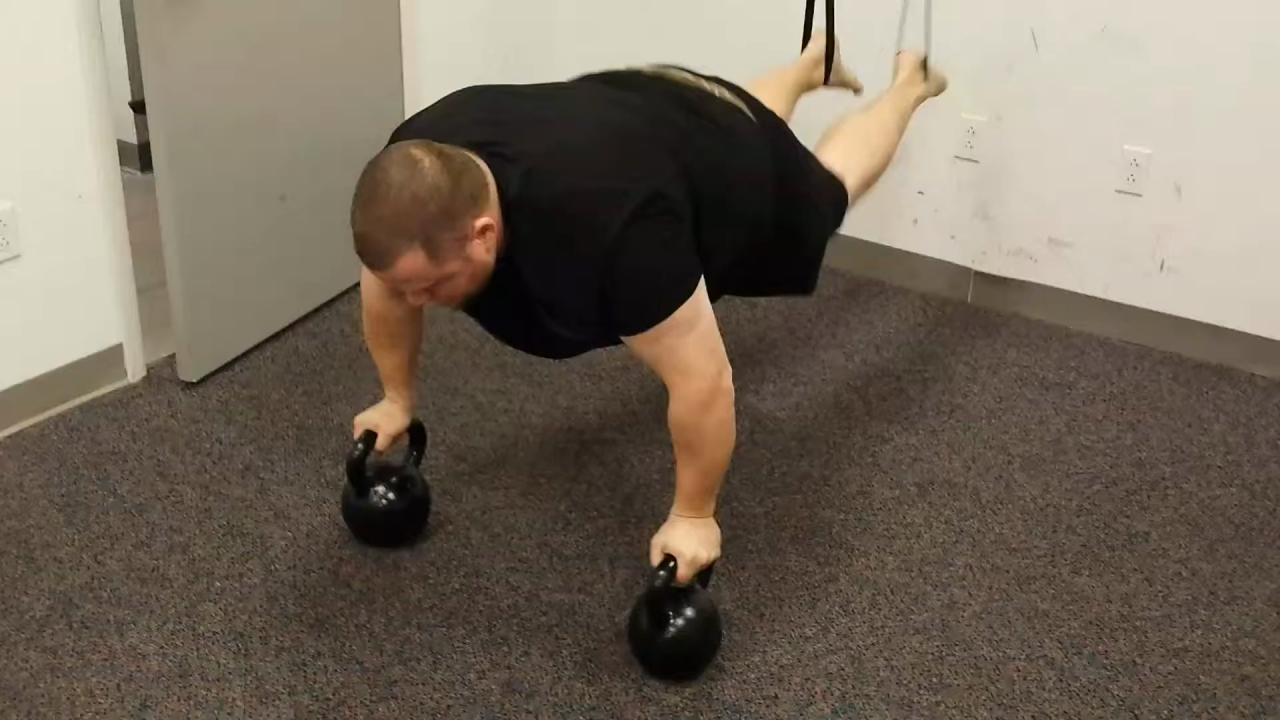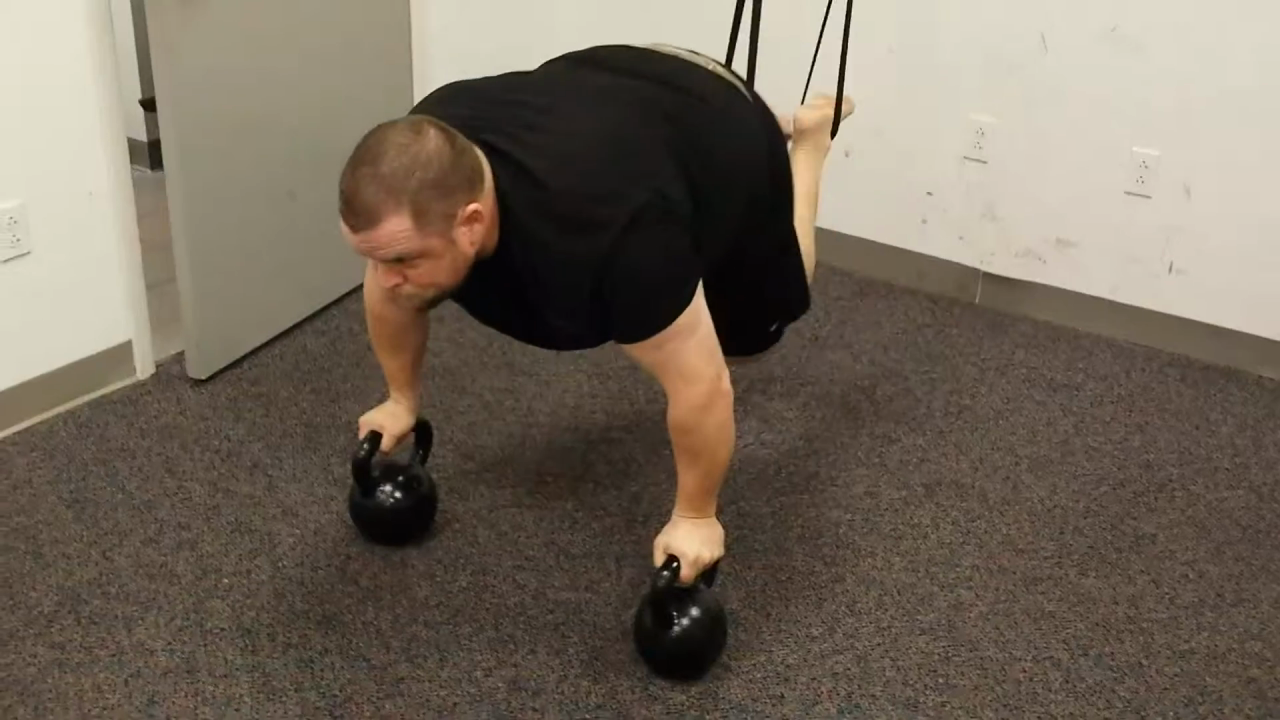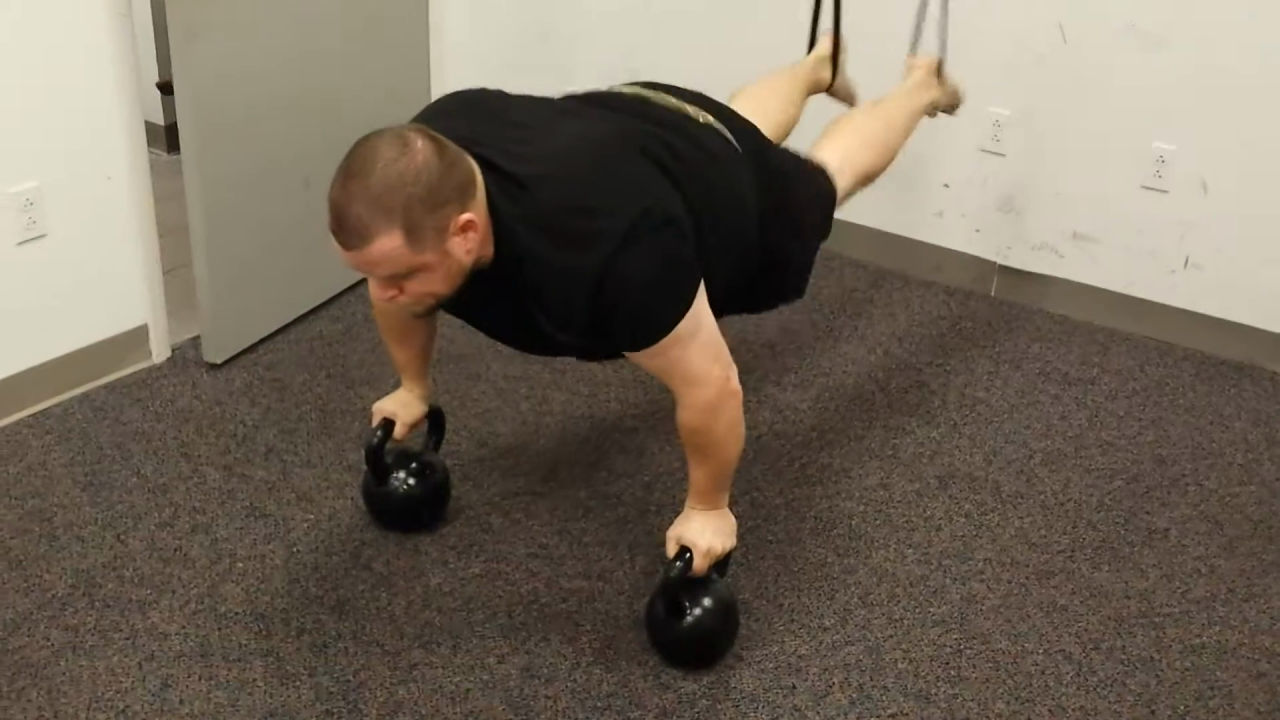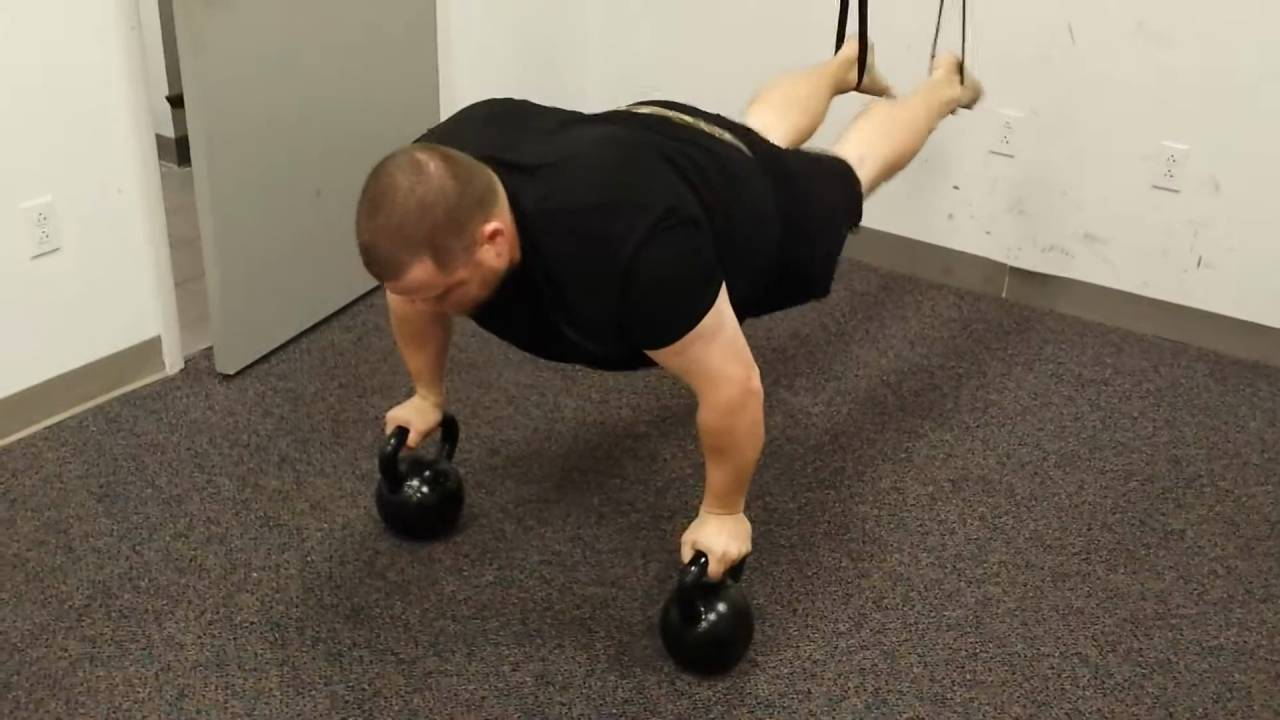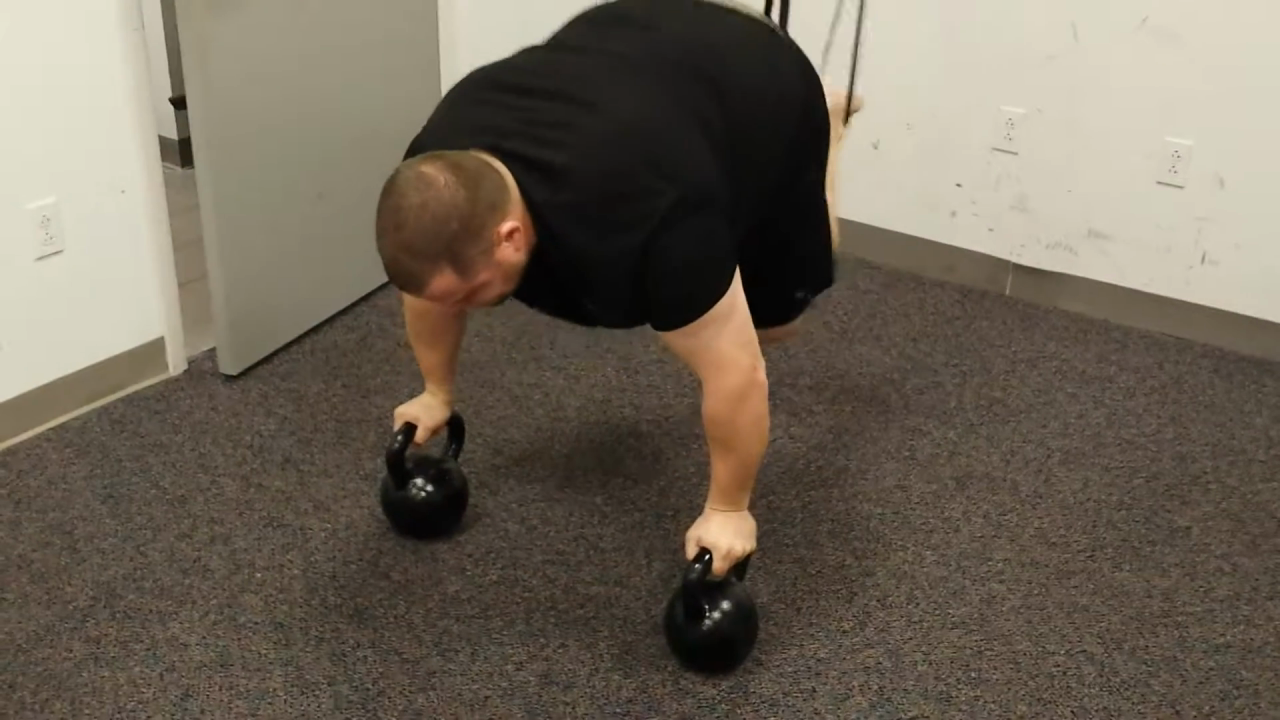
dt=0.5s
person 1, frame 1
left shoulder: (605, 232)
right shoulder: (420, 168)
left elbow: (702, 381)
right elbow: (387, 284)
left wrist: (694, 517)
right wrist: (396, 399)
left hip: (737, 161)
right hip: (644, 107)
left knee: (827, 186)
left ankle: (906, 85)
right ankle: (810, 65)
person 1, frame 2
left shoulder: (602, 234)
right shoulder: (411, 182)
left elbow: (701, 386)
right elbow: (389, 287)
left wrist: (695, 519)
right wrist: (402, 399)
left hip: (732, 146)
left knee: (749, 334)
left ankle: (810, 138)
right ankle: (744, 108)
person 1, frame 3
left shoulder: (599, 249)
right shoulder: (420, 180)
left elbow: (711, 387)
right elbow: (394, 286)
left wrist: (708, 509)
right wrist: (414, 388)
left hip: (725, 180)
right hip: (629, 122)
left knee: (824, 175)
right knee: (745, 127)
left ankle: (919, 88)
right ankle: (818, 66)
person 1, frame 4
left shoulder: (625, 249)
right shoulder: (432, 192)
left elbow: (733, 387)
right elbow: (414, 291)
left wrist: (723, 514)
right wrist: (427, 396)
left hip: (751, 204)
left knee: (854, 160)
right knee: (763, 133)
left ankle: (943, 86)
right ankle: (844, 65)
person 1, frame 5
left shoulder: (635, 222)
right shoulder: (439, 163)
left elbow: (737, 374)
right elbow: (427, 278)
left wrist: (728, 511)
right wrist: (437, 393)
left hip: (762, 84)
left knee: (773, 320)
left ankle: (825, 125)
